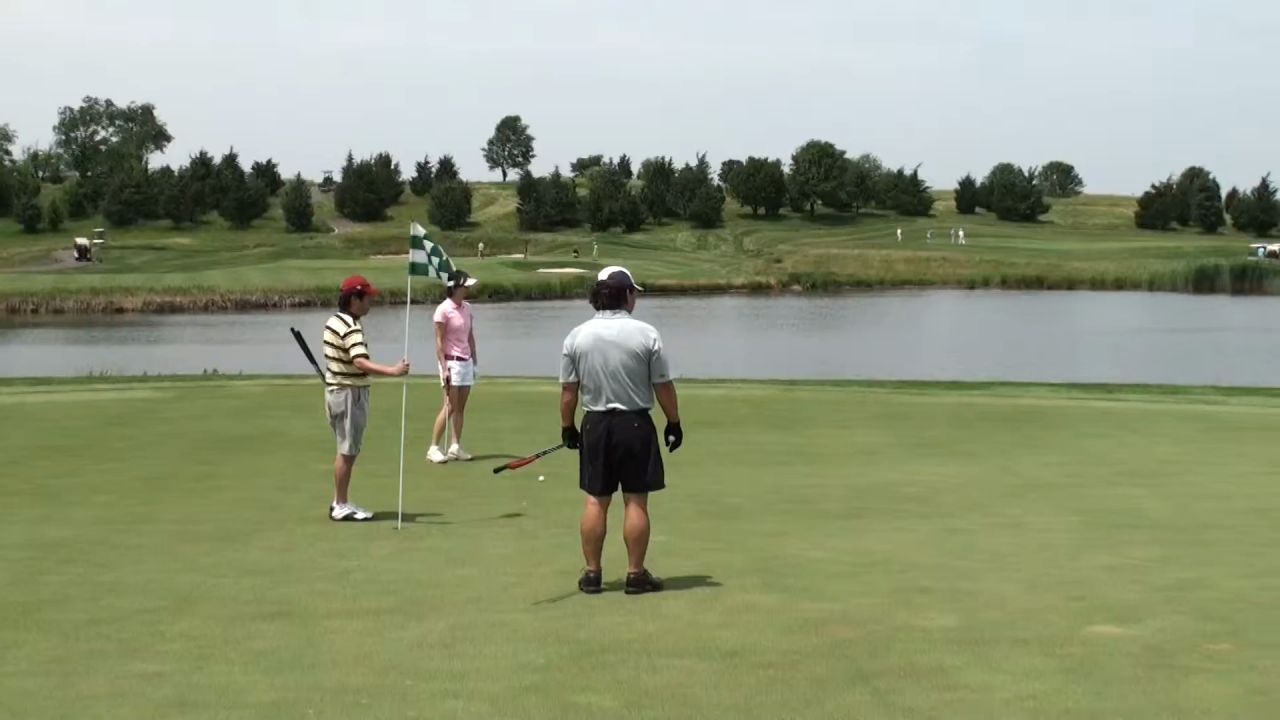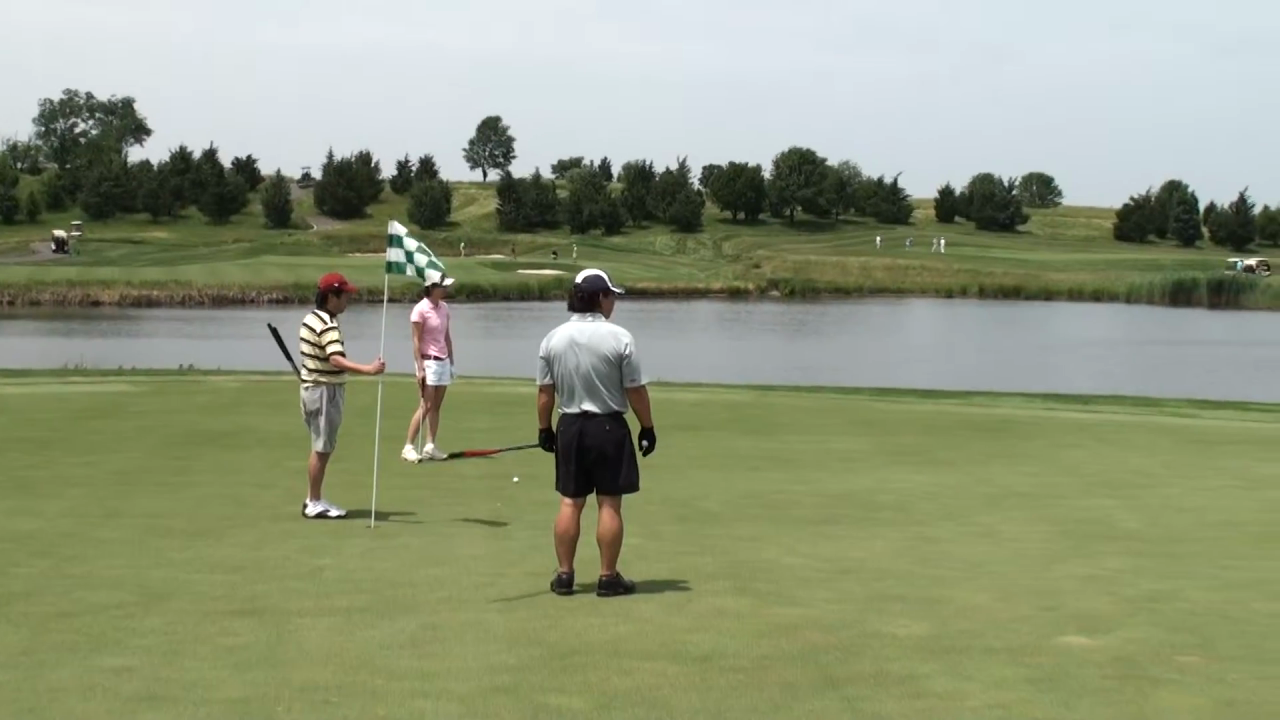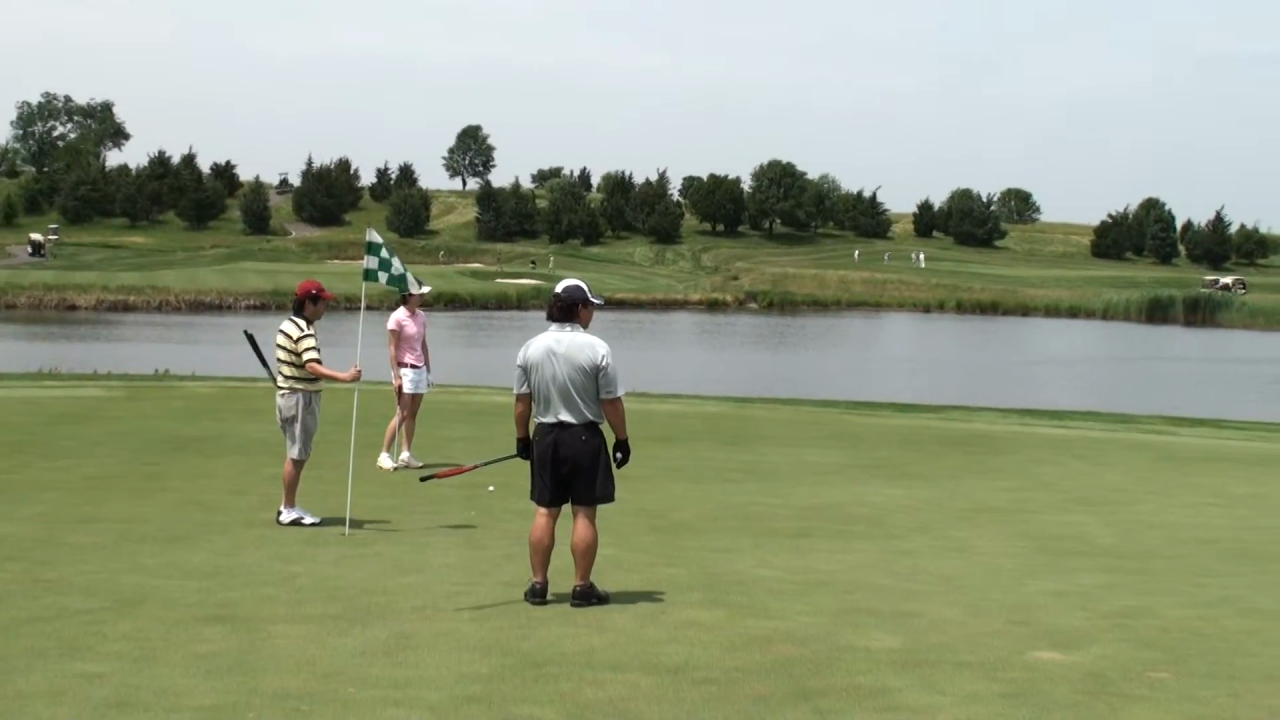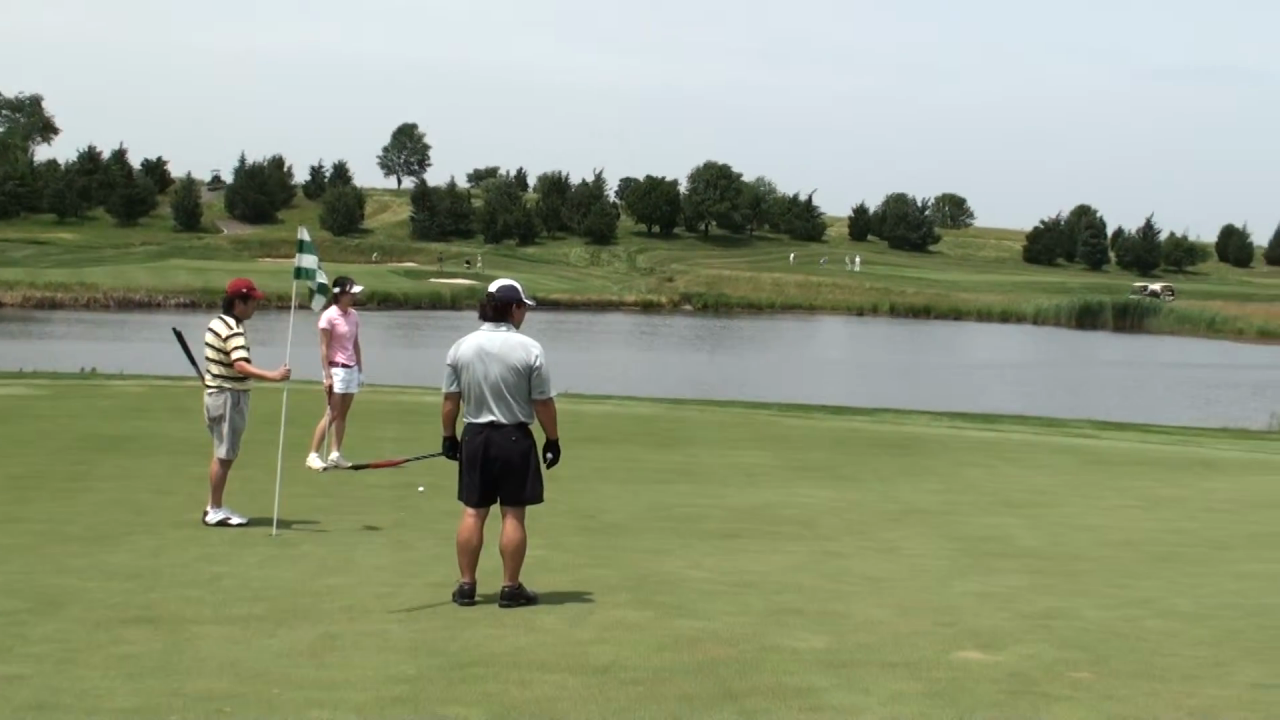
dt=0.7s
person 1, frame 1
left shoulder: (577, 336)
right shoulder: (646, 334)
left elbow: (569, 390)
right elbow: (663, 386)
left wrist: (568, 427)
right wrist: (674, 423)
left hip: (595, 424)
right hip: (635, 424)
left knee: (595, 500)
right knee: (636, 501)
left ankle: (592, 573)
right ankle: (636, 574)
person 1, frame 2
left shoulder: (553, 338)
right shoulder: (619, 337)
left elbow: (545, 392)
right elbow: (636, 391)
left wrist: (545, 428)
right wrist: (647, 427)
left hip: (569, 426)
right hip: (609, 427)
left knee: (569, 502)
right knee: (609, 504)
left ankle: (564, 574)
right ankle: (608, 577)
person 1, frame 3
left shoulder: (531, 347)
right shoulder: (596, 348)
left elbow: (522, 401)
right elbow: (611, 402)
left wrist: (522, 437)
right wrist: (622, 439)
left hip: (545, 436)
right hip: (585, 437)
left knee: (545, 512)
right knee: (584, 514)
left ankle: (538, 584)
right ankle: (582, 587)
person 1, frame 4
left shoulder: (461, 346)
right shoulder: (529, 348)
left elbow: (450, 399)
right elbow: (543, 403)
left wrist: (449, 436)
right wrist: (552, 440)
left hip: (475, 436)
right hip: (515, 438)
left knee: (473, 512)
right knee: (513, 515)
left ankle: (466, 585)
right ankle: (511, 588)
person 2, frame 1
left shoulder: (335, 320)
right shoulder: (350, 327)
right elbow: (360, 362)
right wrist: (392, 371)
left hip: (339, 390)
right hip: (349, 393)
left knee: (346, 450)
right knee: (348, 451)
left ankle: (340, 502)
right ankle: (341, 506)
person 2, frame 2
left shoulder: (311, 318)
right shoulder: (327, 324)
right elbow: (335, 359)
right wrist: (368, 369)
left hip: (314, 387)
right hip: (325, 390)
left knee: (320, 447)
right knee: (322, 448)
left ankle: (313, 499)
right ankle: (314, 503)
person 2, frame 3
left shoulder: (288, 324)
right shoulder: (304, 331)
right elbow: (312, 367)
right wrist: (344, 377)
left hip: (290, 394)
right hip: (301, 397)
left knee: (296, 454)
right knee: (297, 455)
left ankle: (288, 506)
right ankle: (288, 510)
person 2, frame 4
left shoulder: (218, 322)
right shoulder: (233, 329)
right elbow: (240, 366)
right wrist: (273, 376)
left hip: (218, 392)
right hip: (229, 396)
left knee: (223, 454)
right knee: (224, 455)
left ankle: (214, 507)
right ankle: (215, 510)
person 3, frame 1
left shoulder: (467, 308)
right shoulder: (443, 310)
right elbow: (439, 341)
left wrist: (474, 362)
right wrist: (444, 367)
left hip: (466, 361)
right hip: (452, 362)
left knee: (460, 407)
right knee: (449, 407)
left ankle: (455, 447)
right ankle: (434, 448)
person 3, frame 2
left shoulder: (444, 308)
right shoulder: (420, 309)
right elbow: (416, 341)
left wrist: (451, 361)
right wrist: (420, 368)
left hip: (443, 361)
right hip: (429, 362)
left knee: (436, 406)
right knee: (425, 406)
left ankle: (430, 446)
right ankle: (408, 447)
person 3, frame 3
left shoulder: (421, 316)
right shoulder: (397, 317)
right elbow: (392, 349)
left wrist: (428, 370)
right wrist: (396, 376)
left hip: (420, 369)
right hip: (405, 370)
left knee: (412, 414)
right knee: (402, 414)
left ankle: (406, 454)
right ankle: (384, 455)
person 3, frame 4
left shoulder: (353, 315)
right shoulder: (329, 316)
right elbow: (324, 348)
left wrist: (360, 369)
right wrist: (327, 375)
left hip: (352, 369)
right hip: (336, 369)
left knee: (343, 415)
right knee: (331, 414)
left ankle: (335, 454)
right ankle: (313, 455)
